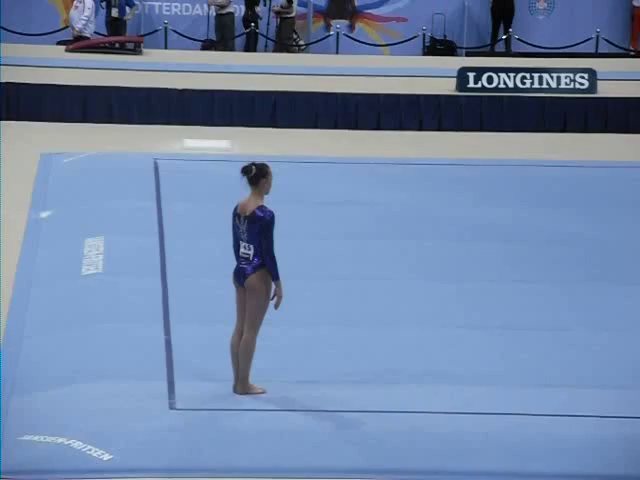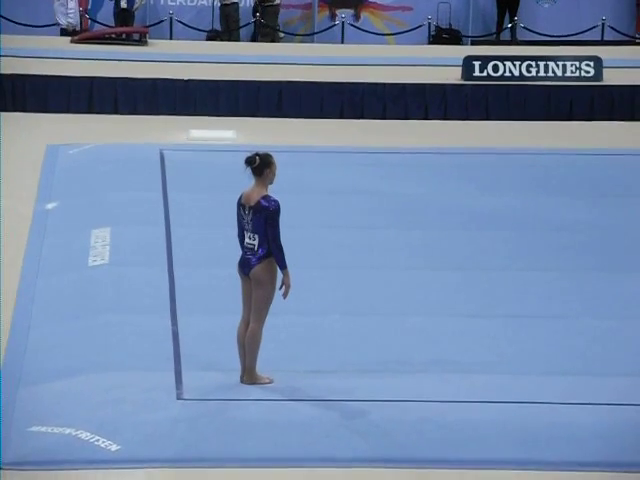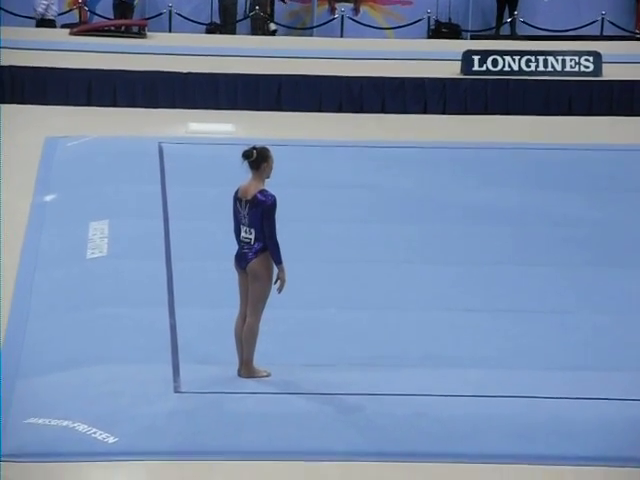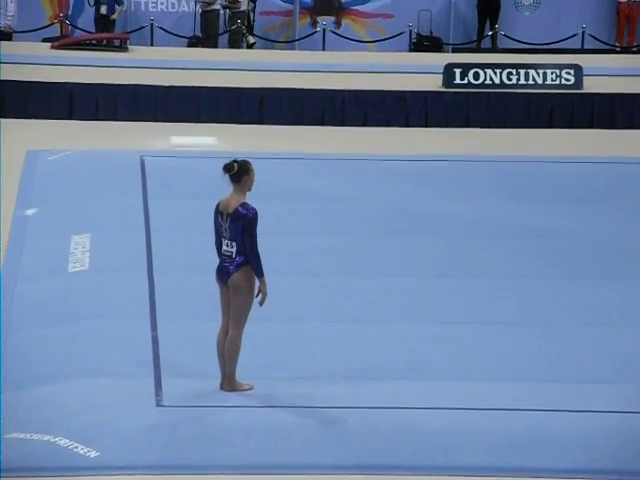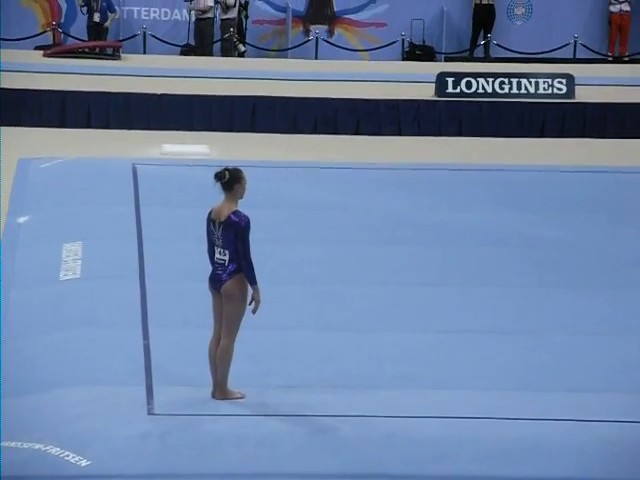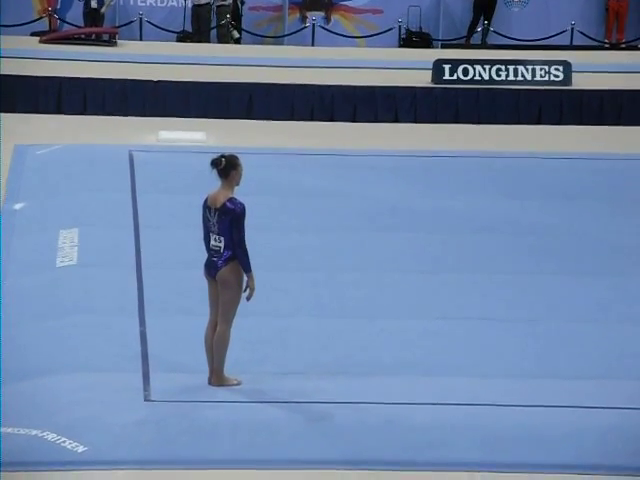
dt=0.7s
person 1, frame 1
left shoulder: (238, 208)
right shoulder: (266, 214)
right elbow: (268, 252)
right wrist: (278, 284)
left hip: (240, 272)
right hip: (257, 276)
left knee: (240, 328)
right knee: (250, 331)
left ankle: (237, 381)
right ankle: (244, 384)
person 1, frame 2
left shoulder: (242, 198)
right shoulder: (270, 204)
right elbow: (274, 242)
right wrist: (285, 272)
left hip: (244, 262)
right hip: (262, 266)
left knee: (246, 318)
right knee: (256, 322)
left ankle: (245, 371)
right ankle: (251, 374)
person 1, frame 3
left shoulder: (238, 192)
right shoulder: (267, 198)
left elbow: (237, 228)
right elbow: (270, 236)
right wrist: (281, 268)
left hip: (241, 256)
right hip: (259, 260)
left knee: (243, 312)
right knee: (254, 316)
left ankle: (242, 364)
right ankle: (248, 367)
person 1, frame 4
left shoulder: (219, 206)
right shoulder: (248, 211)
left elbow: (217, 242)
right elbow: (252, 250)
right wrist: (262, 281)
left hip: (222, 270)
right hip: (240, 273)
left knee: (225, 326)
right knee: (236, 329)
left ankle: (225, 378)
right ankle: (230, 381)
person 1, frame 5
left shoulder: (211, 214)
right shoulder: (240, 219)
left elbow: (210, 250)
right elbow: (245, 257)
right wrist: (255, 288)
left hip: (215, 277)
right hip: (233, 281)
left knee: (217, 334)
right knee: (228, 337)
left ankle: (216, 386)
right ankle: (222, 389)
person 1, frame 6
left shoulder: (208, 200)
right shoulder: (236, 206)
left elbow: (206, 237)
right elbow: (240, 244)
right wrist: (250, 276)
left hip: (211, 264)
right hip: (229, 268)
left knee: (213, 320)
right knee: (224, 324)
left ankle: (213, 373)
right ankle: (218, 376)
